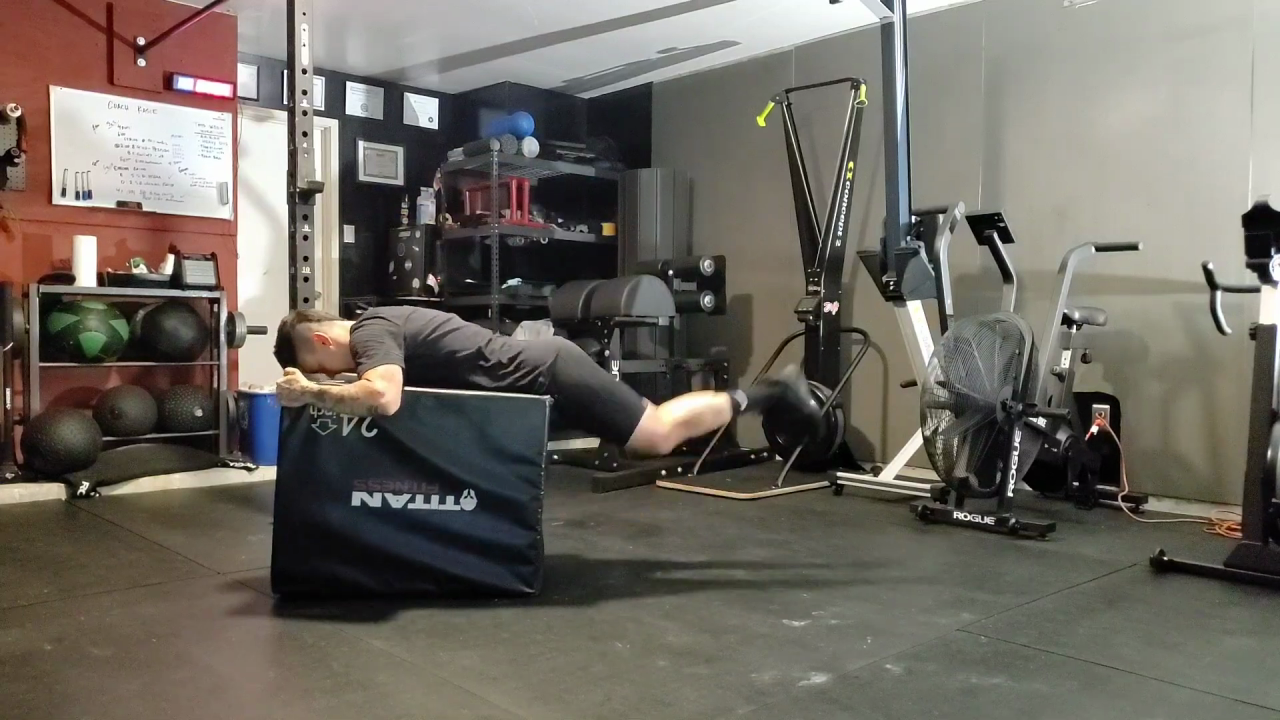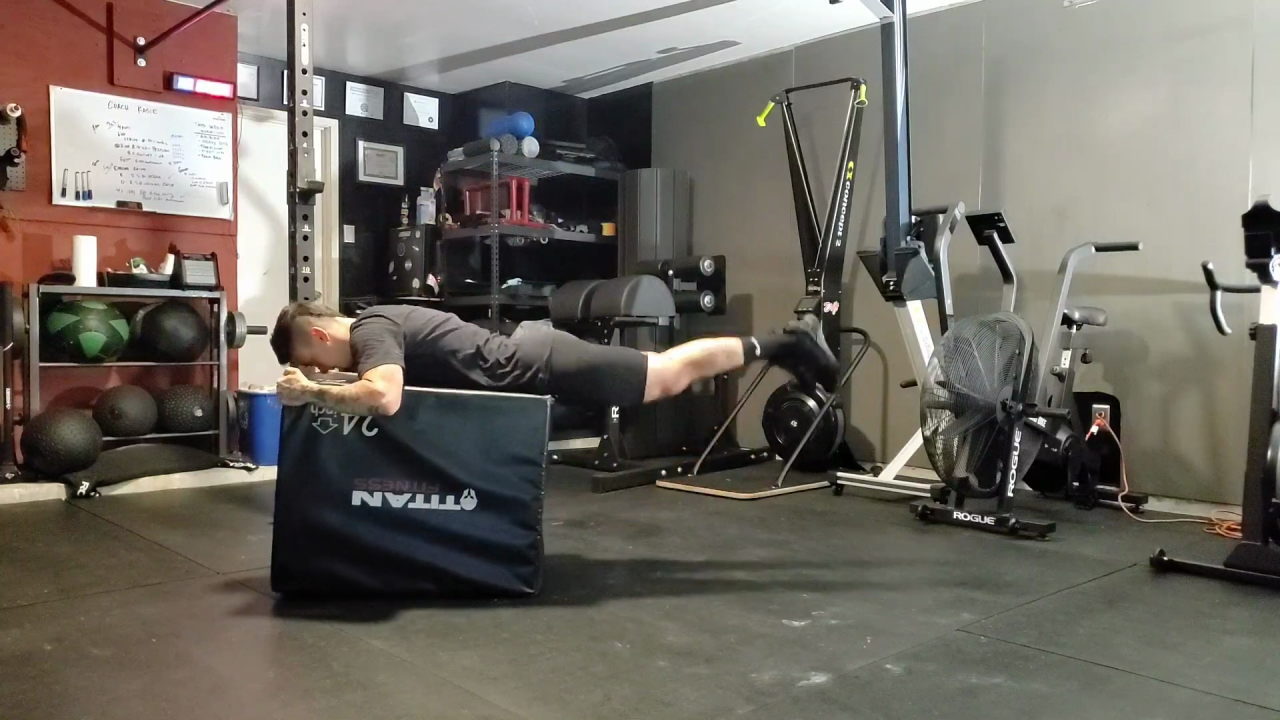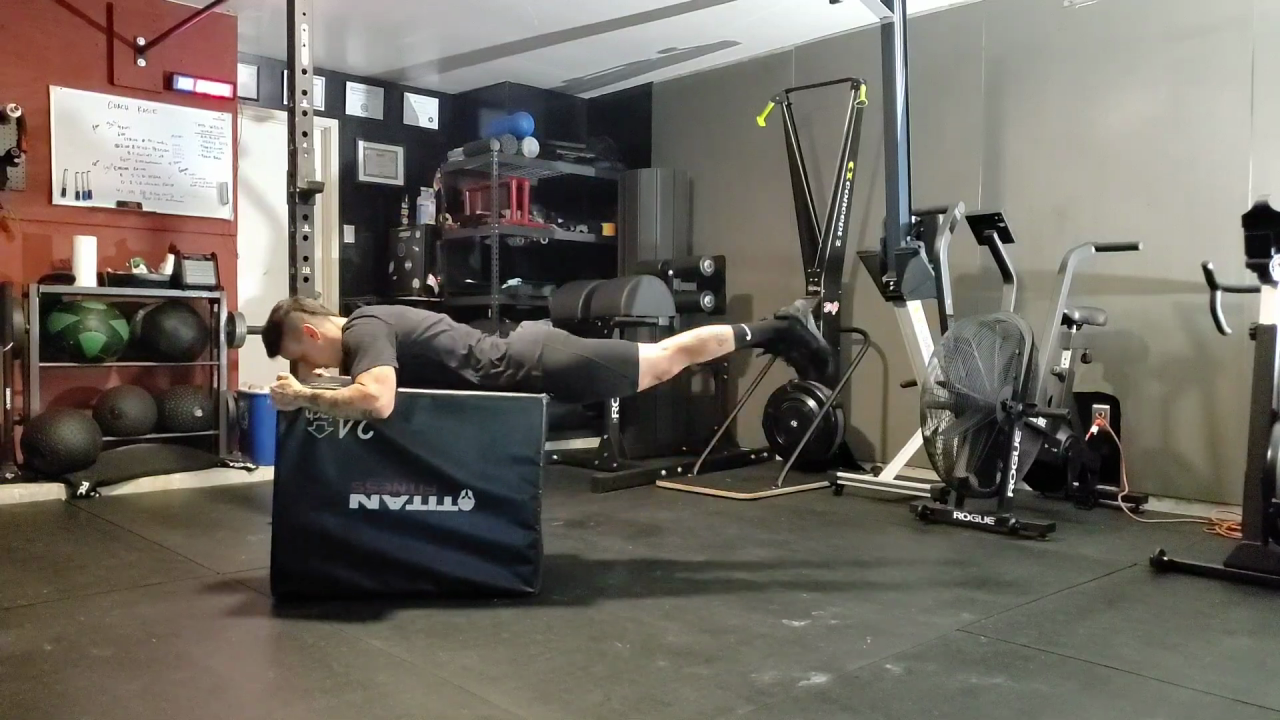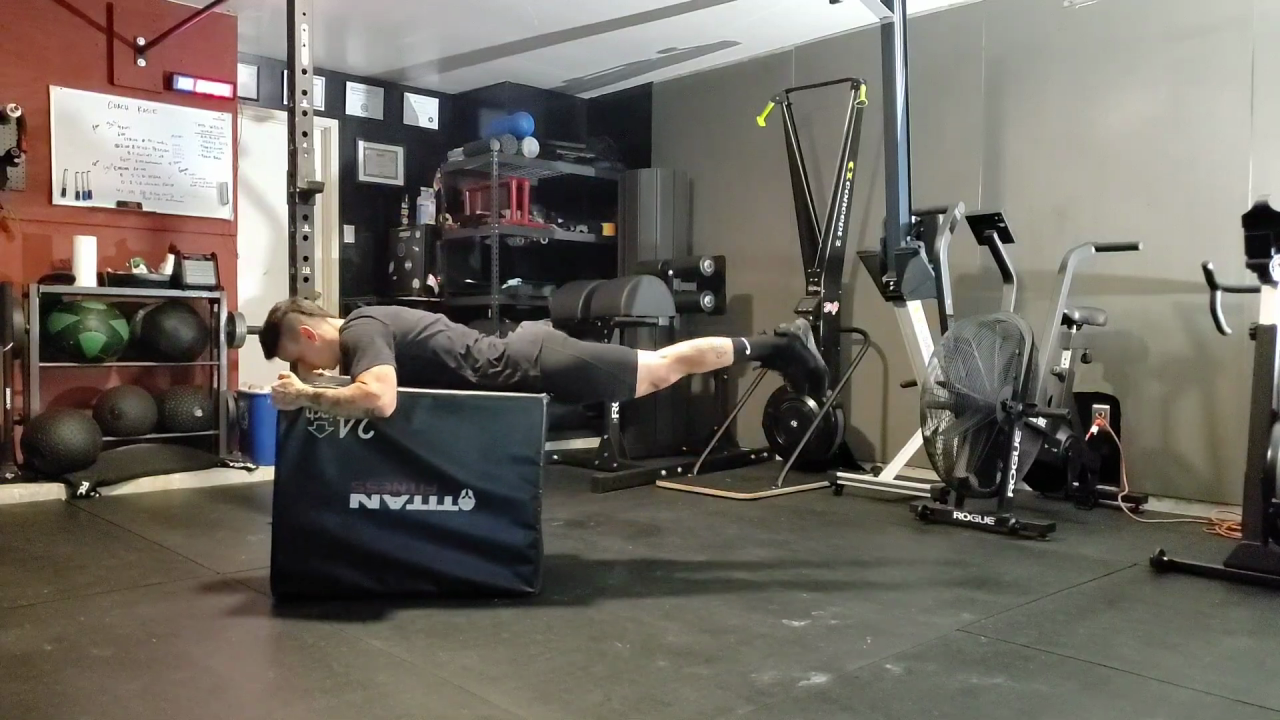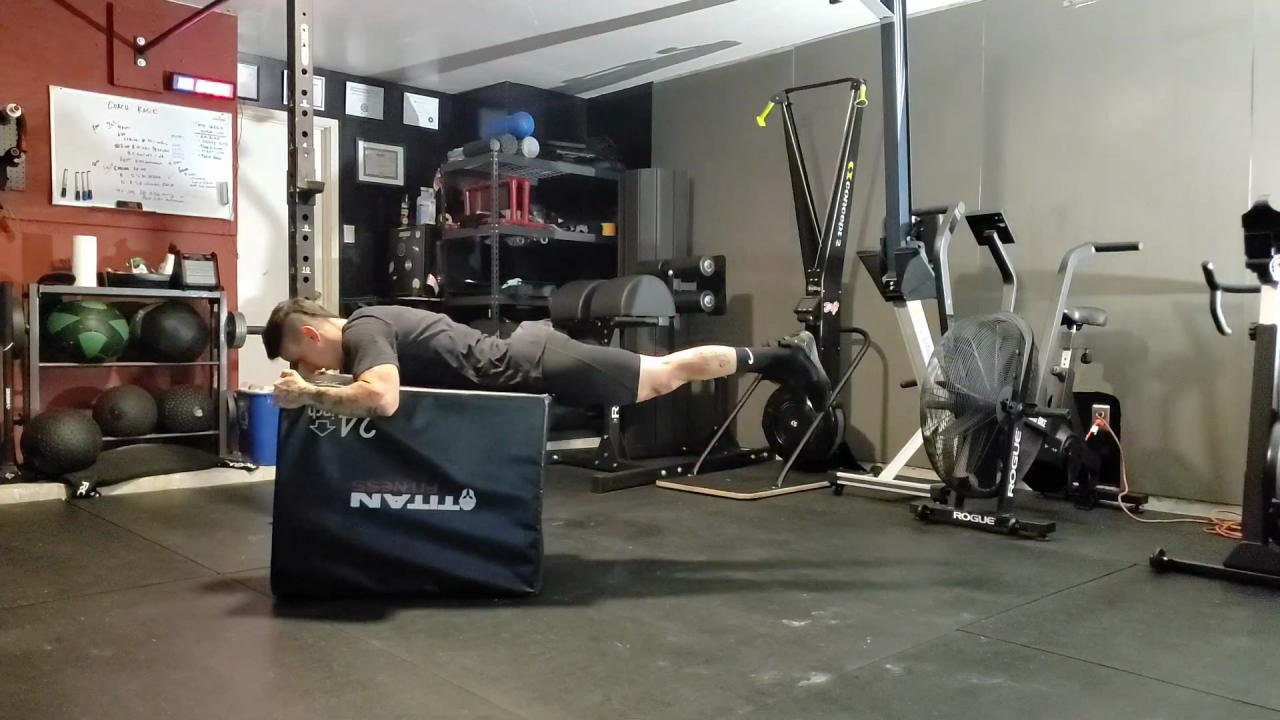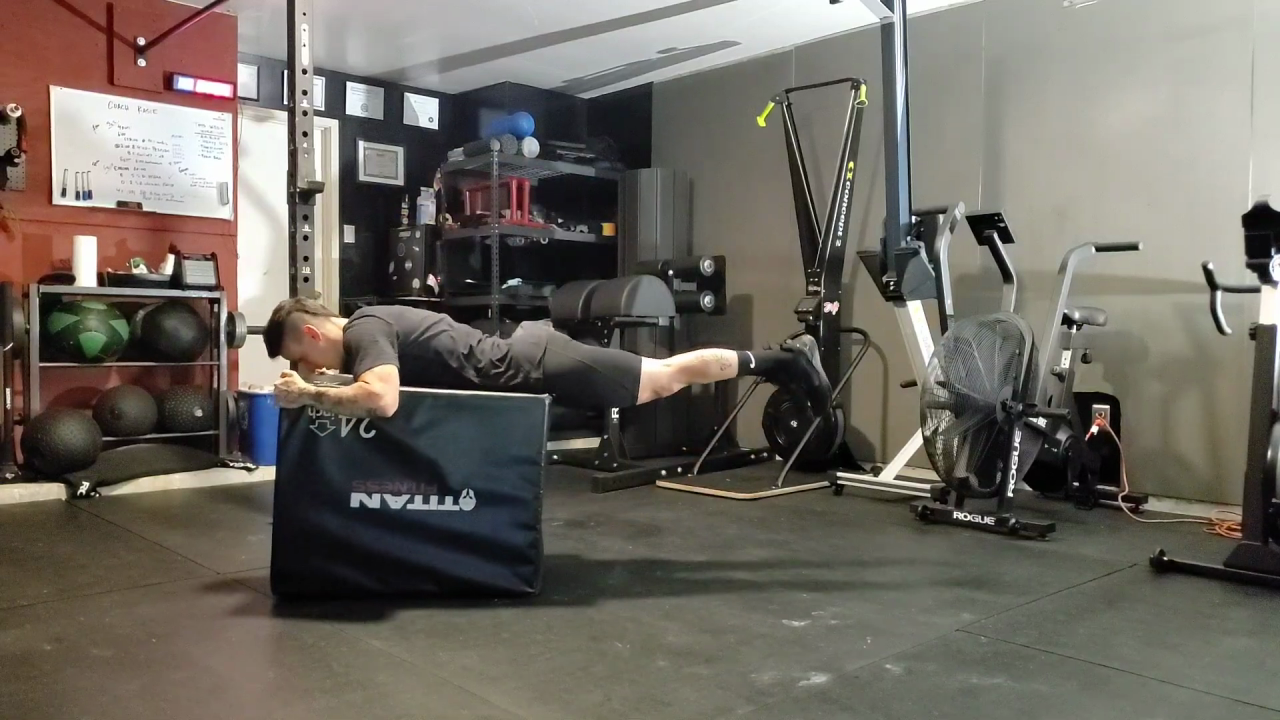
dt=0.2s
person 1, frame 1
left shoulder: (370, 333)
right shoulder: (379, 327)
left elbow: (385, 400)
right elbow: (380, 389)
left wrist: (310, 394)
right wrist: (328, 389)
left hip: (543, 375)
right hip: (533, 368)
left knee: (659, 436)
right knee: (654, 431)
left ankle: (767, 396)
right ankle: (764, 393)
person 1, frame 2
left shoulder: (370, 331)
right shoulder: (378, 327)
left elbow: (384, 398)
right elbow: (382, 386)
left wrist: (310, 393)
right wrist: (319, 384)
left hip: (543, 369)
right hip: (532, 362)
left knee: (672, 375)
right knee: (668, 373)
left ankle: (784, 343)
right ankle: (784, 344)
person 1, frame 3
left shoulder: (362, 331)
right shoulder: (370, 327)
left elbow: (377, 402)
right elbow: (375, 387)
left wrist: (303, 398)
right wrist: (315, 387)
left hip: (537, 366)
right hip: (527, 360)
left knee: (666, 360)
right knee: (663, 360)
left ankle: (777, 330)
right ankle: (780, 330)
person 1, frame 4
left shoulder: (360, 332)
right shoulder: (367, 330)
left elbow: (380, 400)
right elbow: (380, 386)
left wrist: (305, 396)
right wrist: (312, 386)
left hip: (534, 367)
right hip: (524, 358)
left knee: (664, 368)
right knee: (660, 369)
left ankle: (775, 345)
right ankle: (777, 346)
person 1, frame 5
left shoulder: (362, 332)
right shoulder: (370, 329)
left elbow: (382, 399)
right elbow: (382, 386)
left wrist: (306, 395)
right wrist: (313, 386)
left hip: (536, 368)
right hip: (525, 359)
left knee: (665, 375)
right knee: (663, 374)
left ankle: (778, 356)
right ankle: (779, 358)
person 1, frame 6
left shoulder: (363, 331)
right shoulder: (371, 328)
left elbow: (381, 399)
right elbow: (384, 386)
left wrist: (307, 394)
right wrist: (314, 385)
left hip: (537, 370)
right hip: (526, 360)
left knee: (667, 378)
right knee: (662, 379)
left ankle: (780, 361)
right ankle: (779, 362)
